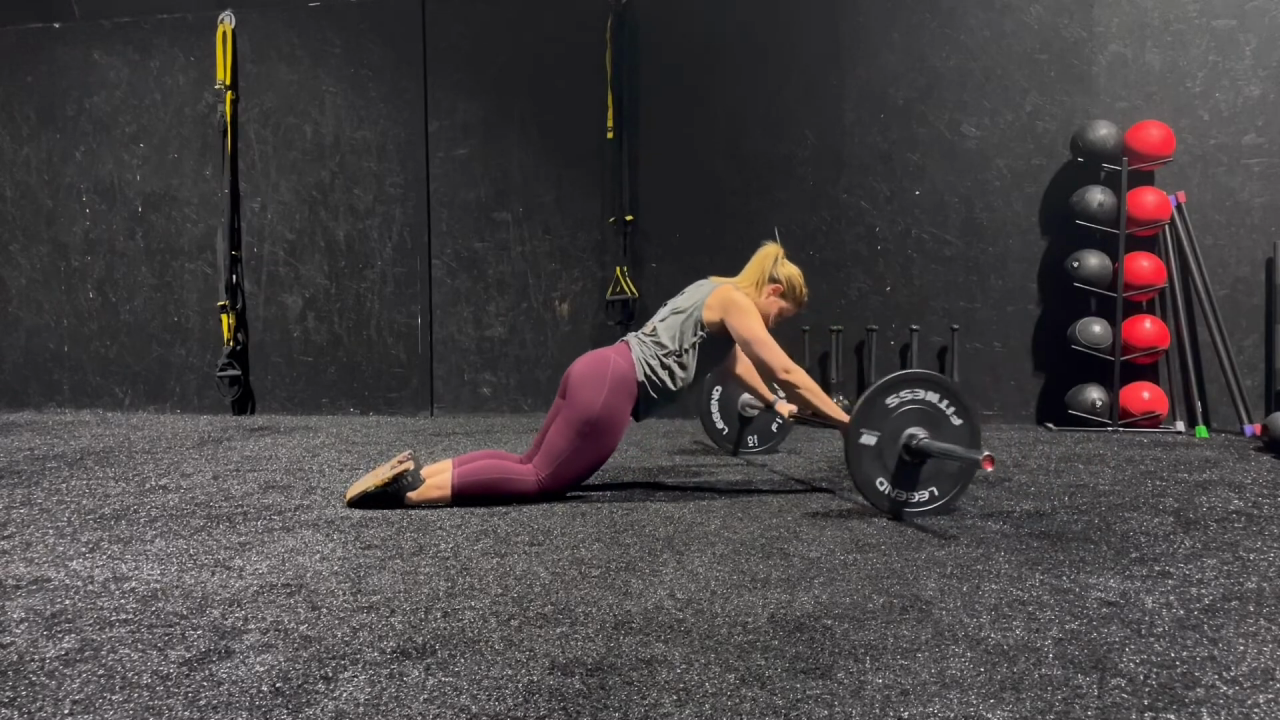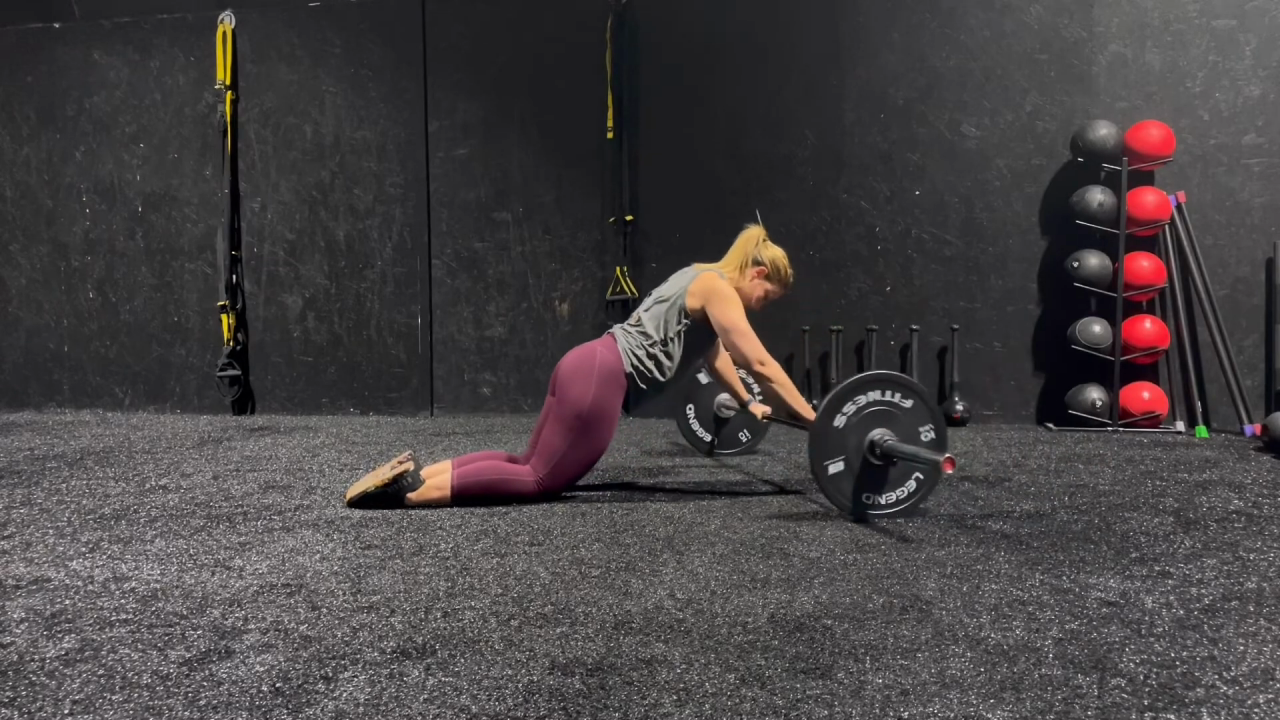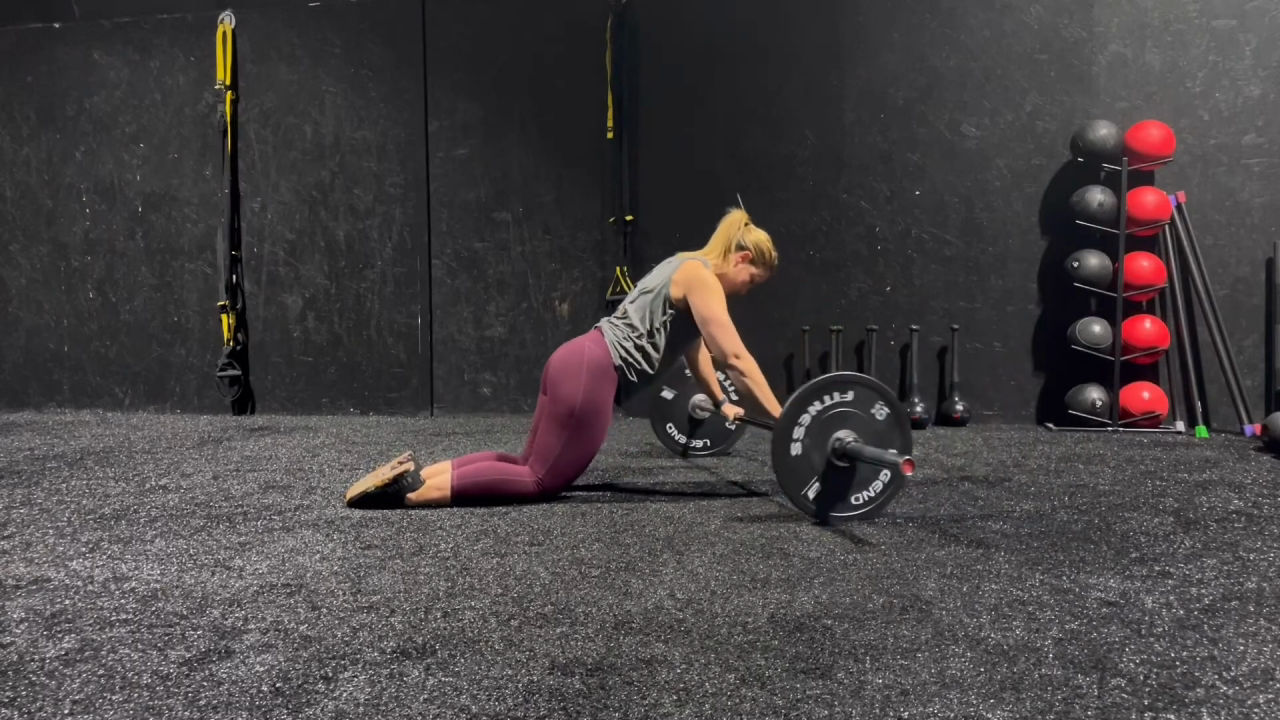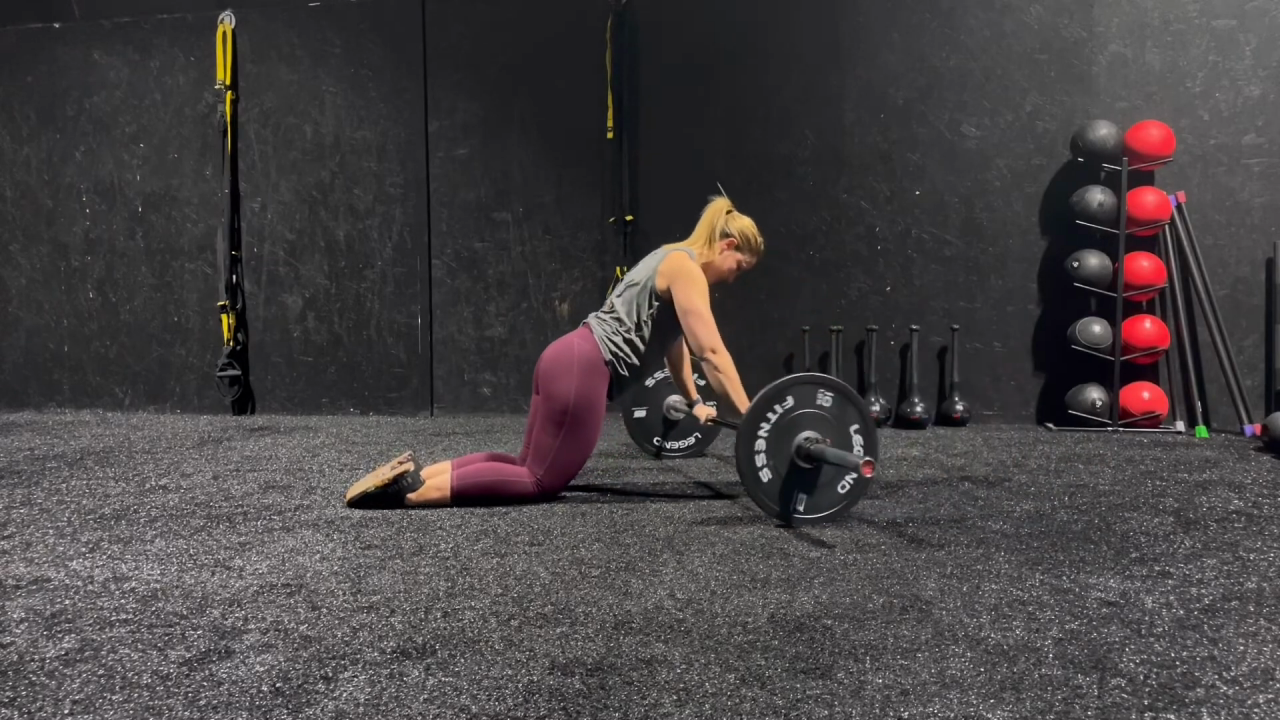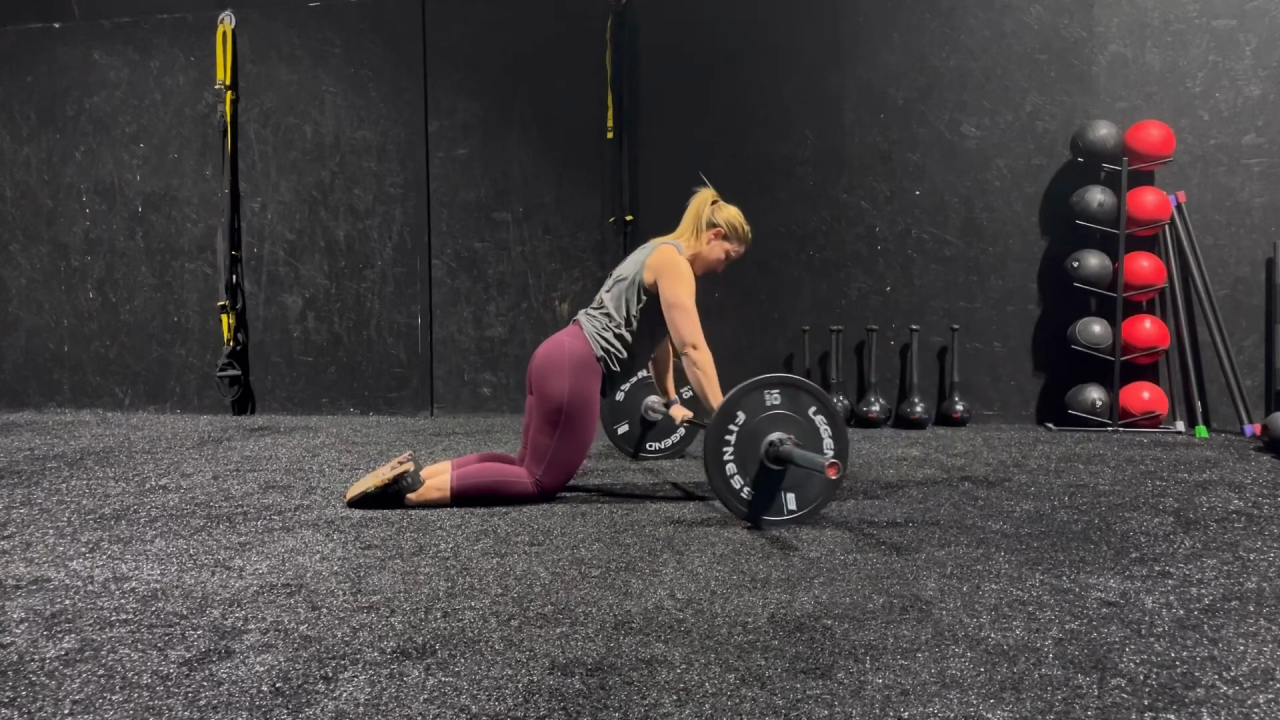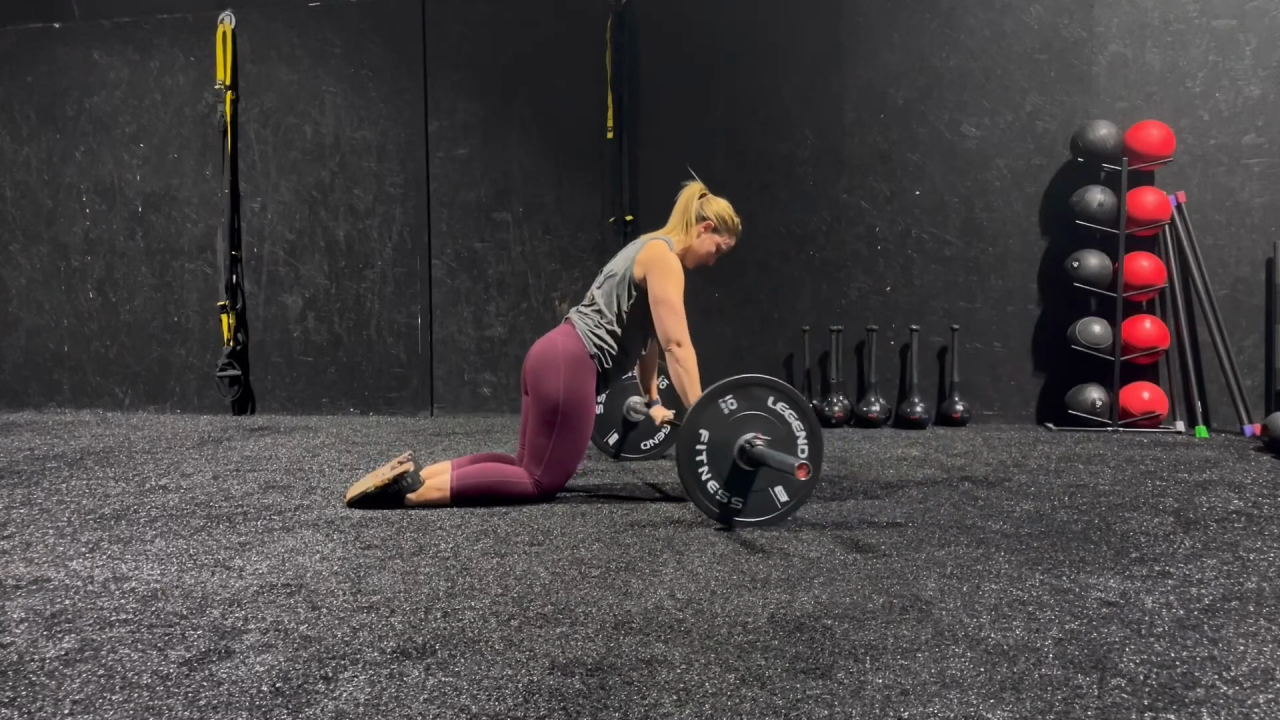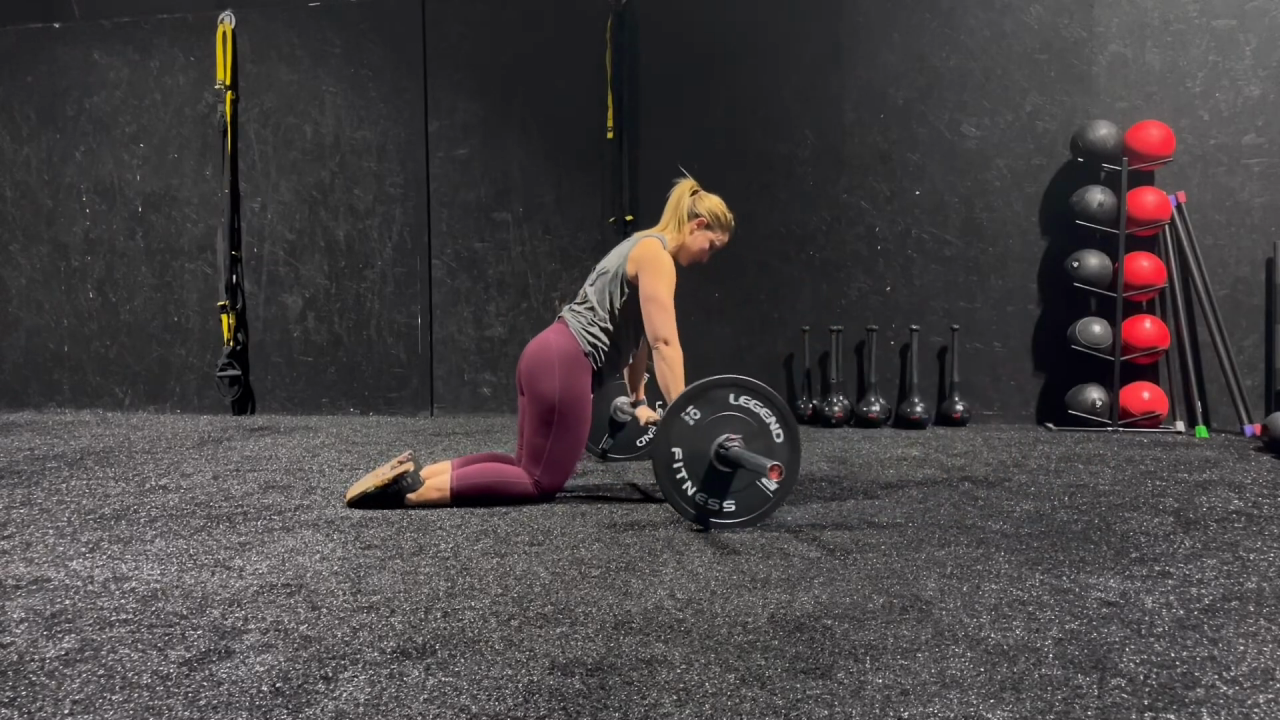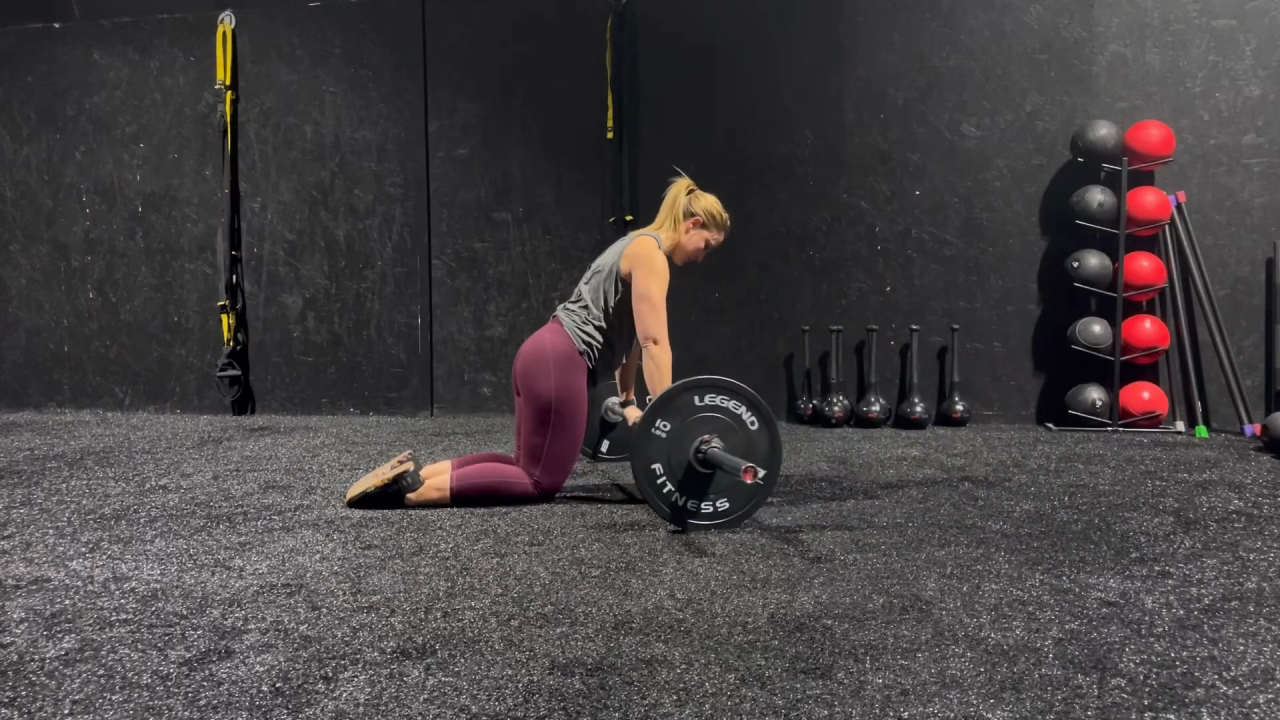
dt=0.2s
person 1, frame 1
left shoulder: (718, 292)
right shoulder: (735, 302)
left elbow: (736, 362)
right elbow: (787, 371)
left wrist: (774, 404)
right wrist: (843, 420)
left hip: (597, 373)
right hip: (611, 385)
left knee: (530, 466)
right knee: (540, 481)
left ankle: (416, 470)
right ankle: (412, 488)
person 1, frame 2
left shoulder: (703, 278)
right shoulder: (719, 289)
left elbow: (716, 354)
right elbow: (761, 363)
left wrist: (748, 402)
right wrist: (813, 419)
left hip: (586, 367)
right hip: (601, 378)
left knee: (531, 467)
right knee: (540, 481)
left ankle: (417, 472)
right ankle: (413, 489)
person 1, frame 3
left shoulder: (687, 268)
right shoulder: (701, 278)
left elbow: (695, 347)
right elbow: (735, 357)
left wrist: (721, 402)
right wrist: (782, 419)
left hip: (578, 364)
right hip: (591, 373)
left knee: (533, 467)
right knee: (541, 482)
left ankle: (416, 473)
right ankle: (413, 488)
person 1, frame 4
left shoulder: (674, 259)
right shoulder: (687, 269)
left elbow: (676, 341)
right elbow: (712, 352)
left wrist: (694, 402)
right wrist: (750, 418)
left hip: (571, 361)
right hip: (583, 369)
left knee: (530, 469)
right knee: (541, 483)
left ankle: (416, 472)
right ankle: (412, 488)
person 1, frame 5
left shoulder: (662, 254)
right shoulder: (674, 263)
left elbow: (660, 339)
right elbow: (693, 347)
left wrist: (671, 401)
left hip: (563, 359)
right hip: (576, 366)
left knee: (532, 469)
right knee: (542, 483)
left ankle: (417, 472)
right ankle: (412, 489)
person 1, frame 6
left shoulder: (653, 250)
right shoulder: (664, 258)
left elbow: (647, 336)
right elbow: (677, 345)
left wrist: (652, 400)
left hip: (556, 357)
right hip: (570, 364)
left knee: (531, 469)
right knee: (542, 483)
left ankle: (417, 472)
right ankle: (413, 489)
person 1, frame 7
left shoulder: (645, 248)
right shoulder: (656, 255)
left elbow: (637, 335)
right elbow: (664, 343)
left wrist: (639, 401)
left hip: (551, 357)
right hip: (564, 363)
left knee: (531, 467)
right knee: (541, 484)
left ankle: (416, 472)
right ankle: (413, 489)
person 1, frame 8
left shoulder: (640, 247)
right shoulder: (651, 254)
left elbow: (630, 336)
right elbow: (654, 342)
left wrist: (628, 401)
left hip: (546, 356)
right hip: (559, 361)
left knee: (529, 467)
right knee: (541, 483)
left ankle: (415, 472)
right ankle: (412, 488)
